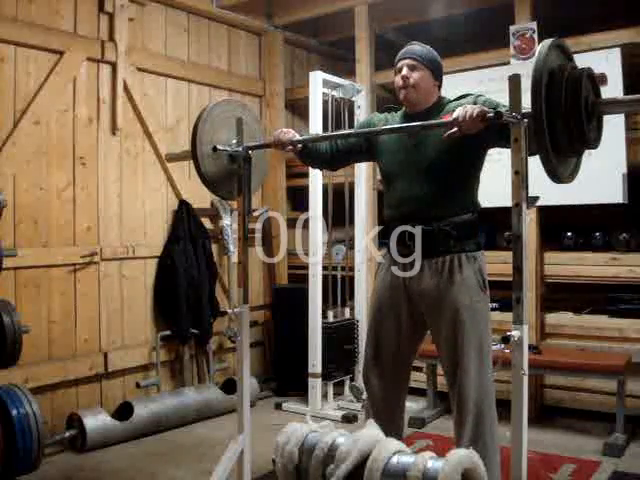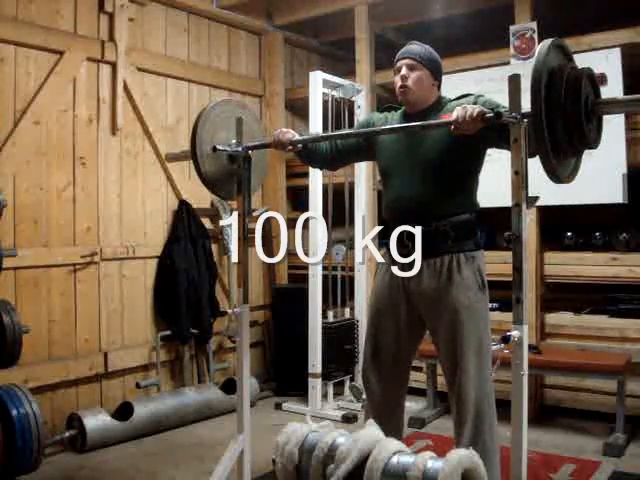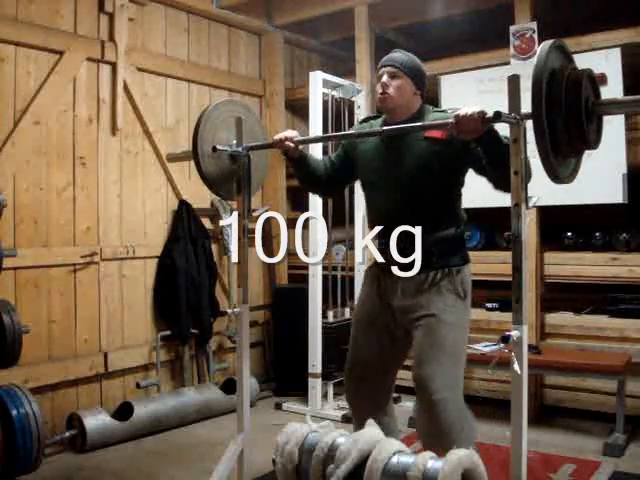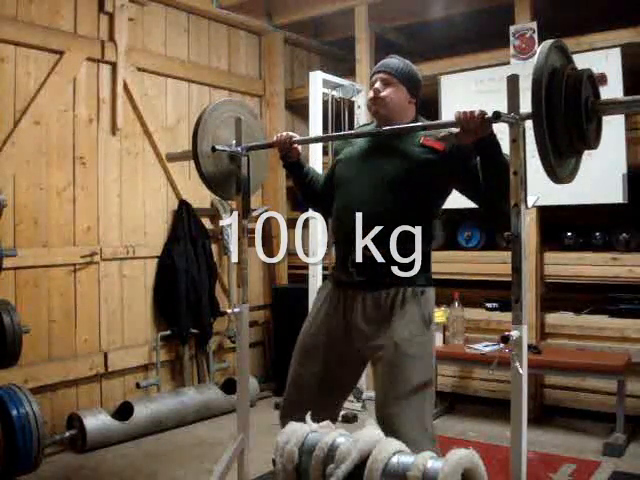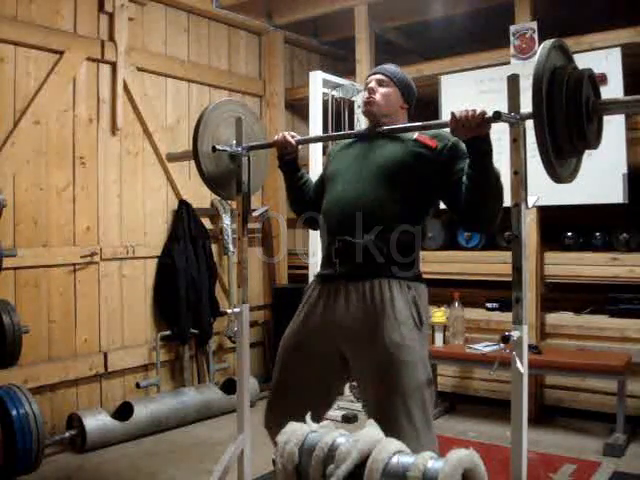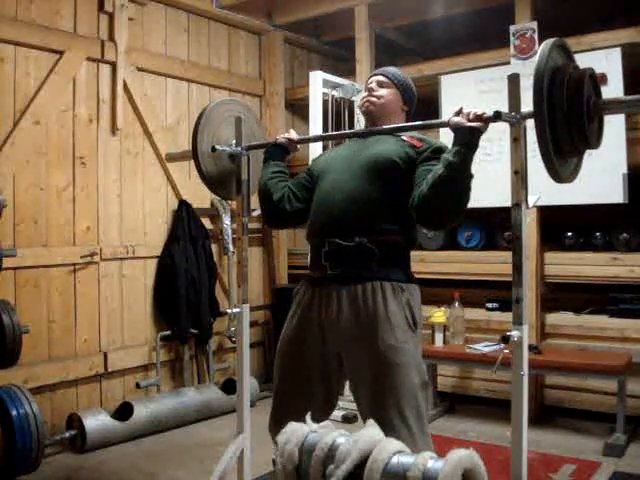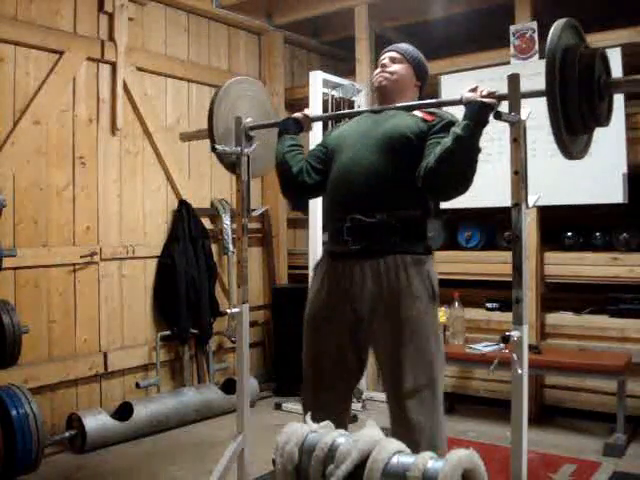
dt=0.7s
person 1, frame 1
left shoulder: (468, 110)
right shoulder: (379, 126)
right elbow: (330, 153)
left wrist: (485, 118)
right wrist: (298, 144)
left hip: (452, 262)
right hip: (395, 263)
left knee: (469, 381)
right knee: (381, 376)
person 1, frame 2
left shoulder: (466, 110)
right shoulder: (380, 125)
right elbow: (331, 154)
left wrist: (484, 119)
right wrist: (296, 144)
left hip: (451, 261)
right hip: (395, 262)
left knee: (468, 381)
right knee: (380, 376)
person 1, frame 3
left shoulder: (450, 129)
right shoulder: (363, 135)
left elbow: (511, 179)
right elbow: (326, 181)
left wrist: (484, 135)
right wrist: (296, 155)
left hip: (439, 278)
right hip: (382, 277)
left knee: (437, 394)
right knee: (363, 388)
person 1, frame 4
left shoulder: (443, 143)
right shoulder: (349, 144)
left elbow: (498, 200)
left wrist: (483, 141)
right wrist: (293, 162)
left hip: (399, 297)
right hip: (338, 293)
left knee: (403, 429)
right knee: (299, 419)
person 1, frame 5
left shoulder: (434, 145)
right shoulder: (341, 150)
left elbow: (480, 216)
right elbow: (310, 209)
left wrist: (478, 145)
right wrist: (289, 162)
left hip: (387, 294)
right hip: (324, 291)
left knee: (404, 438)
right knee: (285, 422)
person 1, frame 6
left shoulder: (420, 149)
right shoulder: (330, 155)
left elbow: (437, 210)
right elbow: (279, 210)
left wrist: (464, 143)
right wrist: (275, 156)
left hip: (378, 294)
right hip: (314, 294)
left knee: (399, 435)
right knee: (289, 427)
person 1, frame 7
left shoulder: (432, 122)
right shoulder: (344, 130)
left elbow: (444, 182)
right elbow: (297, 183)
left wrist: (474, 118)
right wrist: (289, 131)
left hip: (397, 268)
right hip: (334, 267)
left knee: (413, 403)
right knee: (323, 400)
